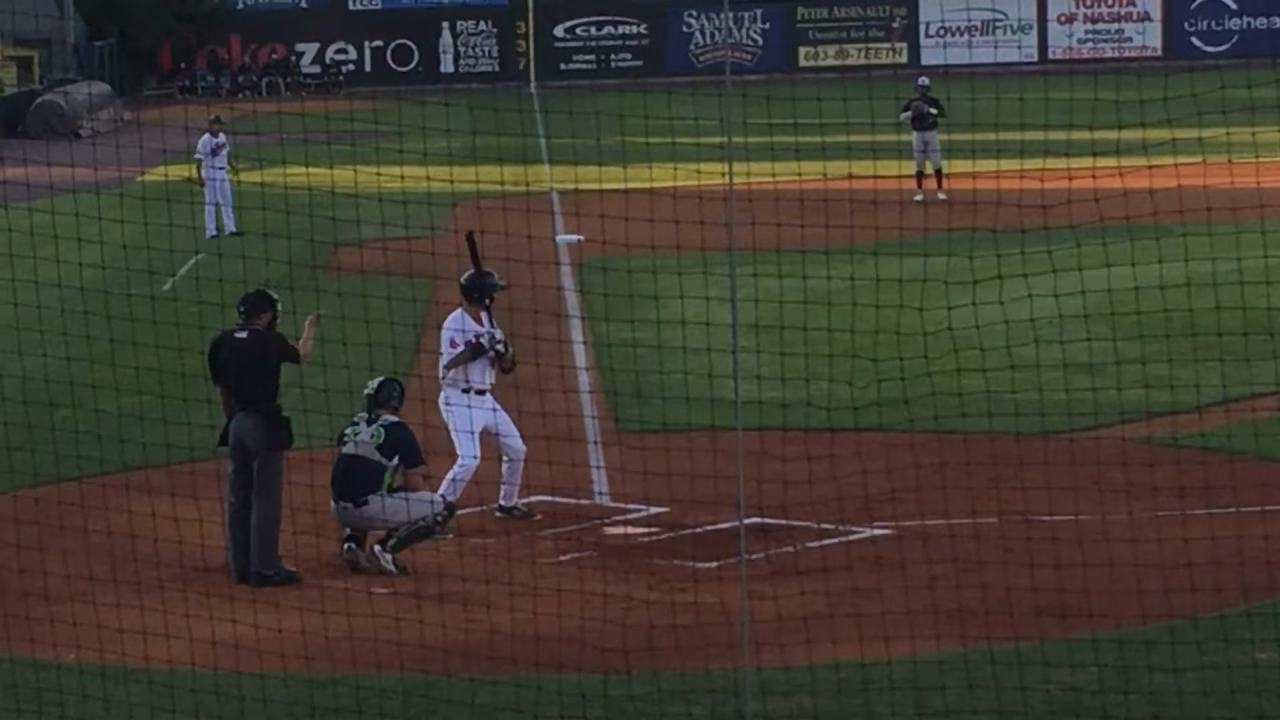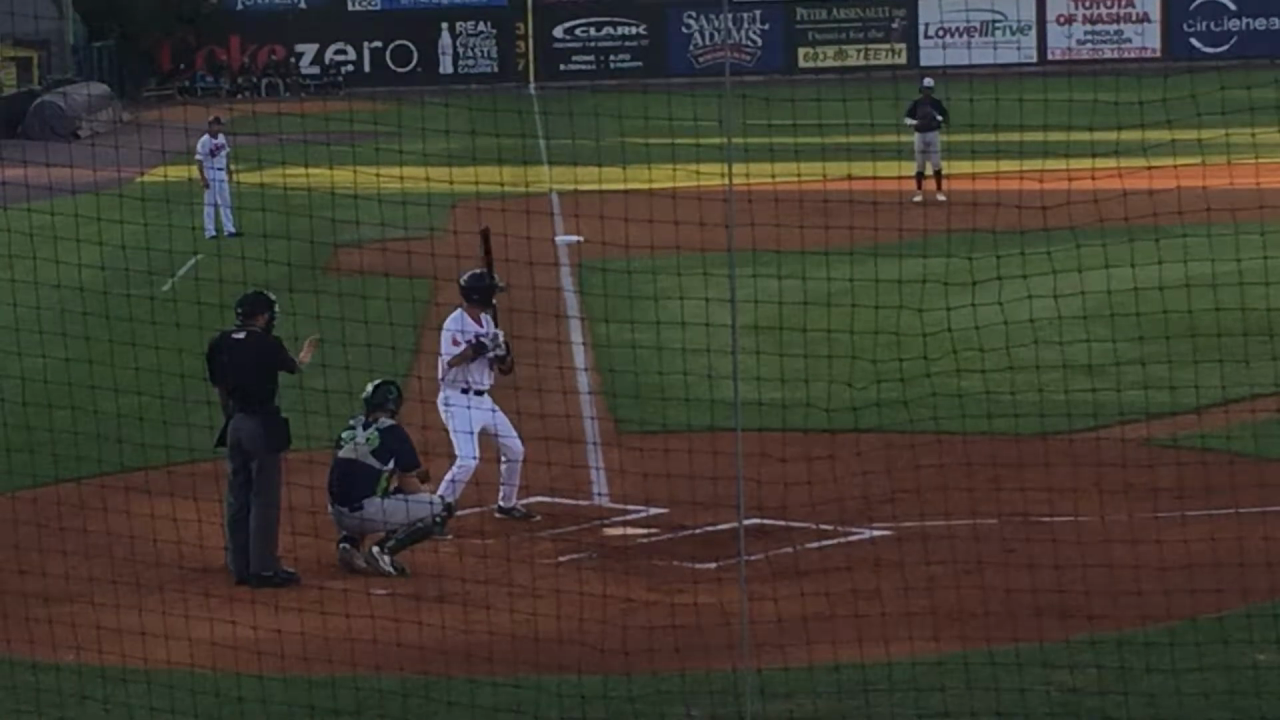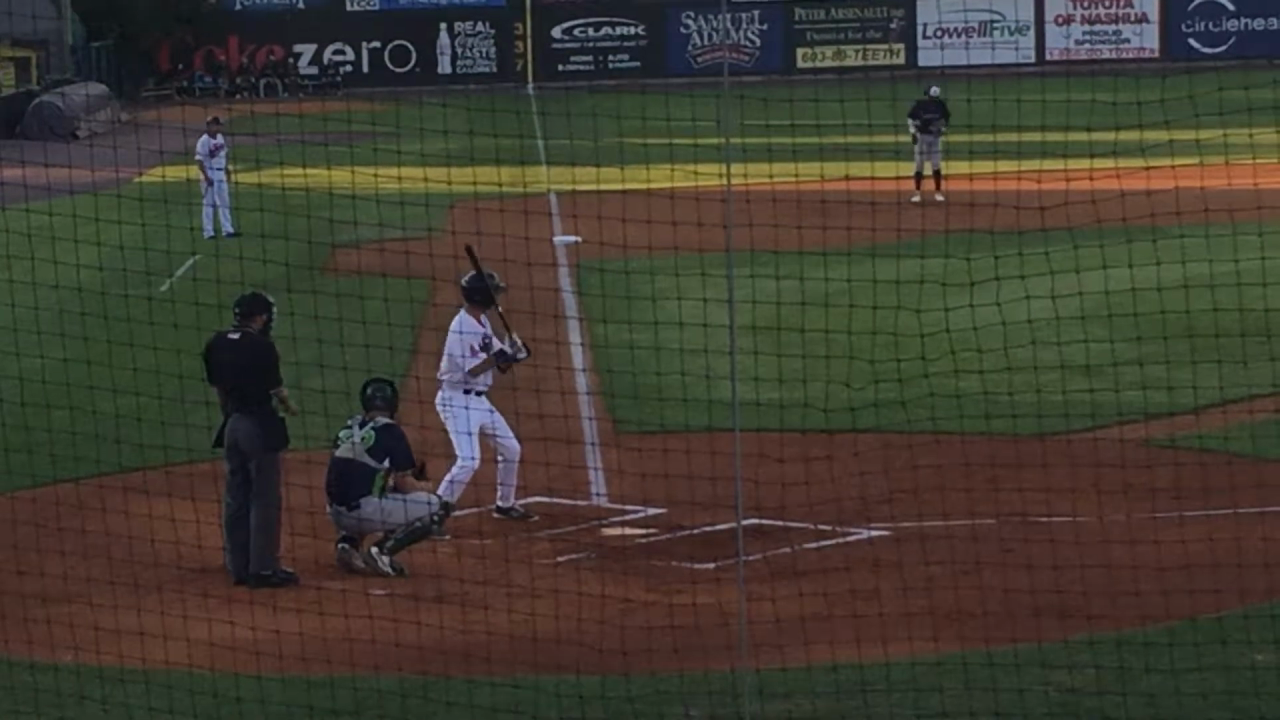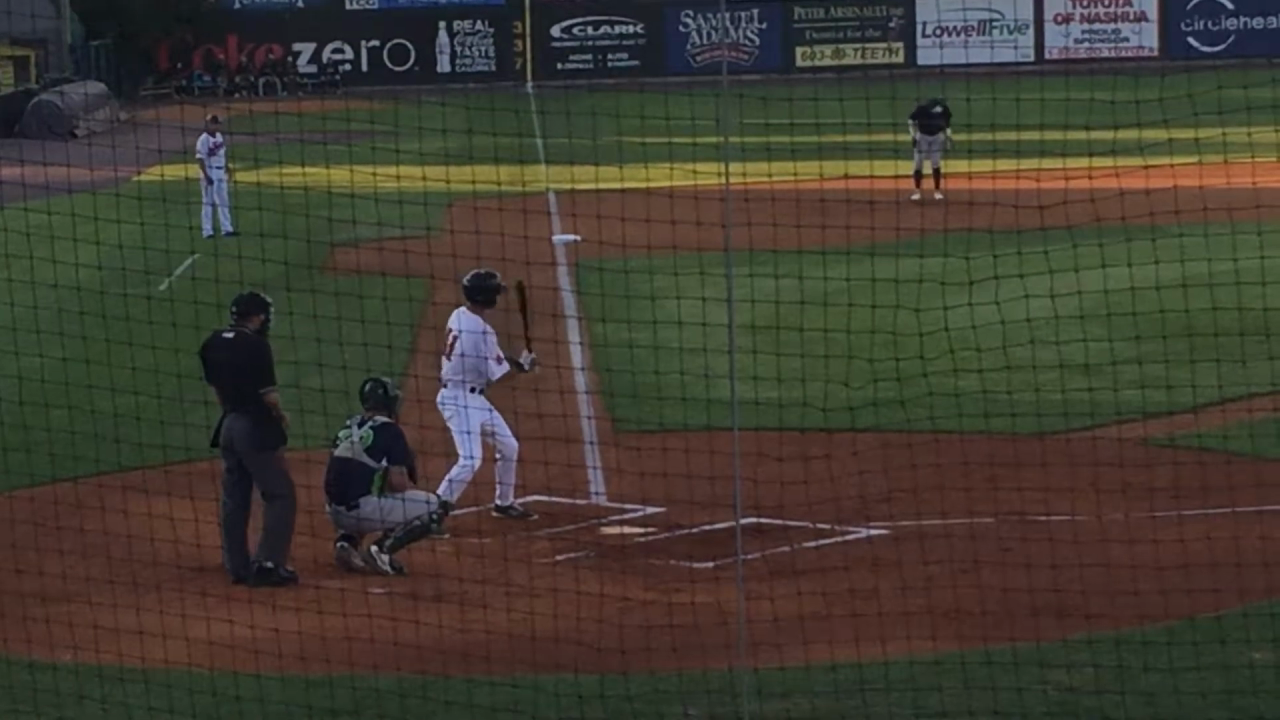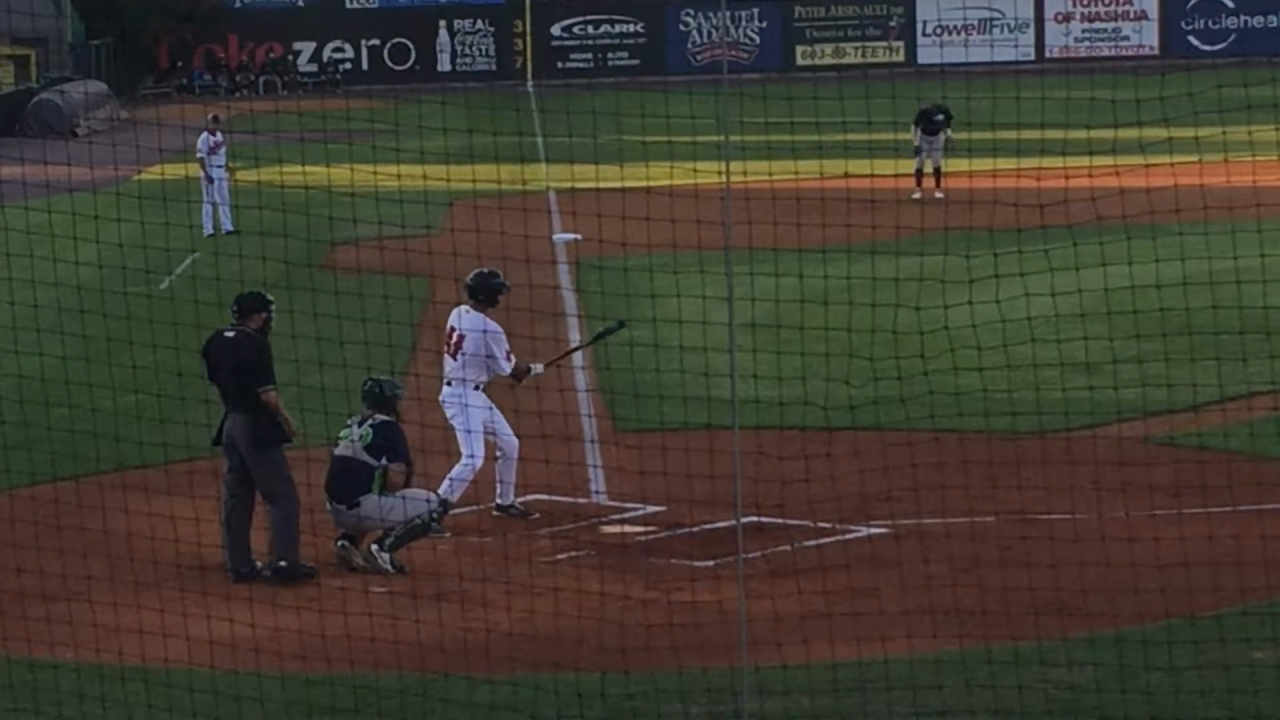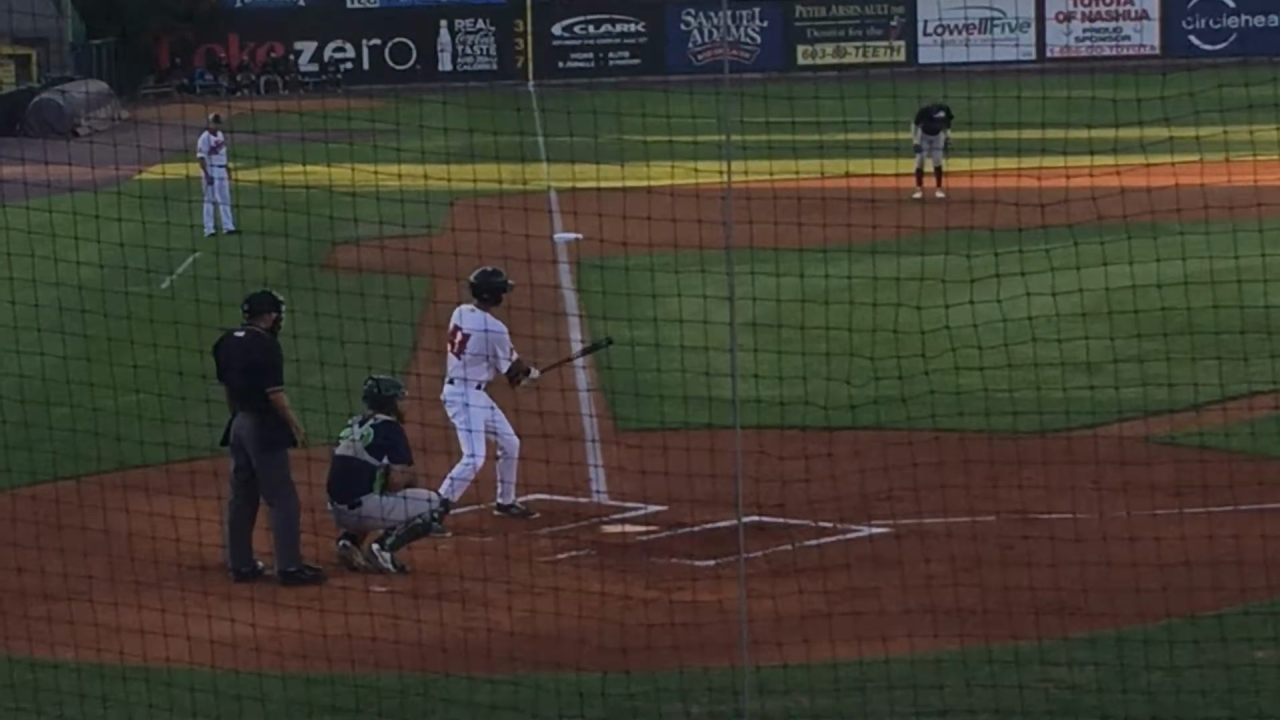
dt=0.2s
person 1, frame 1
left shoulder: (222, 343)
right shoulder: (270, 341)
left elbow: (222, 389)
right elbow: (301, 354)
right wrist: (309, 329)
left hip: (237, 424)
right hip: (264, 425)
left knee: (238, 497)
right knee: (265, 499)
left ankle: (241, 566)
right ankle: (265, 568)
person 1, frame 2
left shoulder: (219, 344)
right shoulder: (267, 344)
left elbow: (221, 390)
right elbow: (297, 367)
right wrist: (308, 349)
left hip: (235, 426)
right hip: (263, 426)
left knee: (238, 499)
right knee: (265, 500)
left ankle: (241, 567)
right ankle: (264, 569)
person 1, frame 3
left shoulder: (216, 344)
right shoulder: (261, 346)
left elbow: (219, 389)
right elbow: (277, 393)
right wrist: (290, 407)
left hip: (232, 426)
right hip: (259, 427)
left knee: (236, 499)
right knee: (266, 501)
left ankle: (239, 567)
right ankle: (264, 568)
person 1, frame 4
left shoulder: (213, 344)
right shoulder: (255, 346)
left elbow: (217, 387)
right elbow: (268, 395)
right wrist: (282, 417)
left hip: (228, 425)
right hip: (255, 428)
left knee: (233, 499)
right knee: (280, 493)
left ankle: (238, 566)
right ankle: (268, 561)
person 1, frame 5
left shoulder: (216, 342)
right shoulder: (255, 344)
left elbow: (219, 387)
right elbow: (267, 394)
right wrist: (287, 419)
left hip: (230, 424)
right hip: (257, 427)
left knee: (235, 497)
right knee: (282, 495)
left ankle: (240, 565)
right ankle: (284, 562)
person 1, frame 6
left shoulder: (226, 343)
right shoulder: (265, 345)
left elbow: (227, 389)
right elbow: (275, 395)
right wrist: (296, 427)
left hip: (238, 425)
right hip: (264, 428)
left knee: (241, 497)
right knee: (282, 498)
left ankle: (241, 564)
right ankle: (290, 566)
person 2, frame 1
left shoulder: (488, 321)
right shoulder: (455, 323)
left elbow: (508, 367)
right elbow: (450, 362)
left wrist: (502, 348)
right wrist: (482, 344)
left hip: (485, 398)
right hip: (459, 399)
left knee: (516, 449)
right knee: (469, 460)
left ankle: (507, 504)
person 2, frame 2
left shoulder: (488, 322)
right shoulder: (455, 323)
left elbow: (505, 368)
right elbow: (451, 360)
left wrist: (501, 350)
right wrist: (483, 344)
left hip: (482, 399)
right hip: (458, 399)
left knee: (514, 449)
right knee: (468, 460)
left ankle: (507, 504)
person 2, frame 3
left shoulder: (482, 322)
right shoulder: (465, 327)
left elbow: (499, 361)
right elbow: (474, 369)
left wrist: (511, 351)
right wrist: (505, 354)
left hip: (477, 399)
right hip: (456, 399)
left knee: (511, 448)
right knee: (469, 462)
left ankle: (505, 505)
person 2, frame 4
left shoulder: (459, 316)
right shoulder: (481, 330)
right elbow: (498, 374)
left wrist: (515, 362)
right wrist: (522, 365)
left hip: (472, 396)
right hip: (458, 398)
left knee: (508, 446)
right knee: (470, 460)
left ankle: (504, 503)
person 2, frame 5
left shoulder: (458, 313)
right shoulder: (489, 329)
right elbow: (510, 368)
left wrist: (519, 369)
right wrist: (531, 370)
left hip: (472, 394)
right hip: (462, 396)
left knee: (509, 444)
right knee: (473, 459)
left ankle: (505, 503)
person 2, frame 6
left shoulder: (460, 312)
right shoulder: (494, 329)
right elbow: (509, 365)
left wrist: (517, 371)
right wrist: (529, 372)
left hip: (473, 393)
right hip: (464, 394)
left knee: (510, 443)
right knee: (474, 458)
left ankle: (506, 502)
person 3, frame 1
left shoulder: (351, 427)
right shoulder: (398, 430)
right elbow: (414, 484)
left hip: (341, 509)
right hip: (370, 507)
right knee: (442, 508)
left ankle: (352, 543)
right ankle: (385, 549)
person 3, frame 2
left shoulder: (349, 430)
right shoulder: (394, 433)
right elbow: (410, 487)
right wrist: (426, 490)
left hip: (339, 513)
right hip: (366, 511)
right knee: (441, 509)
left ankle: (349, 543)
right ankle: (383, 550)
person 3, frame 3
left shoulder: (348, 428)
right shoulder: (391, 432)
right elbow: (404, 485)
left wrist: (389, 482)
right wrist: (423, 486)
left hip: (337, 512)
right hip: (364, 510)
right knee: (437, 508)
left ankle: (347, 542)
right ankle: (382, 551)
person 3, frame 4
left shoulder: (349, 427)
right shoulder: (389, 430)
right elbow: (397, 483)
right wrist: (410, 485)
left hip: (336, 512)
right hip: (362, 510)
right knee: (435, 507)
left ankle: (347, 541)
right ankle: (381, 550)
person 3, frame 5
left shoulder: (351, 427)
right shoulder: (390, 428)
right elbow: (395, 482)
right wrist: (406, 476)
left hip: (337, 510)
right hip: (363, 508)
right knee: (435, 505)
left ankle: (347, 540)
right ankle: (382, 548)
person 3, frame 6
left shoulder: (352, 427)
right shoulder: (391, 428)
right elbow: (396, 482)
right wrist: (409, 481)
left hip: (338, 509)
right hip: (364, 508)
right knee: (436, 504)
left ankle: (348, 540)
right ankle: (383, 548)
